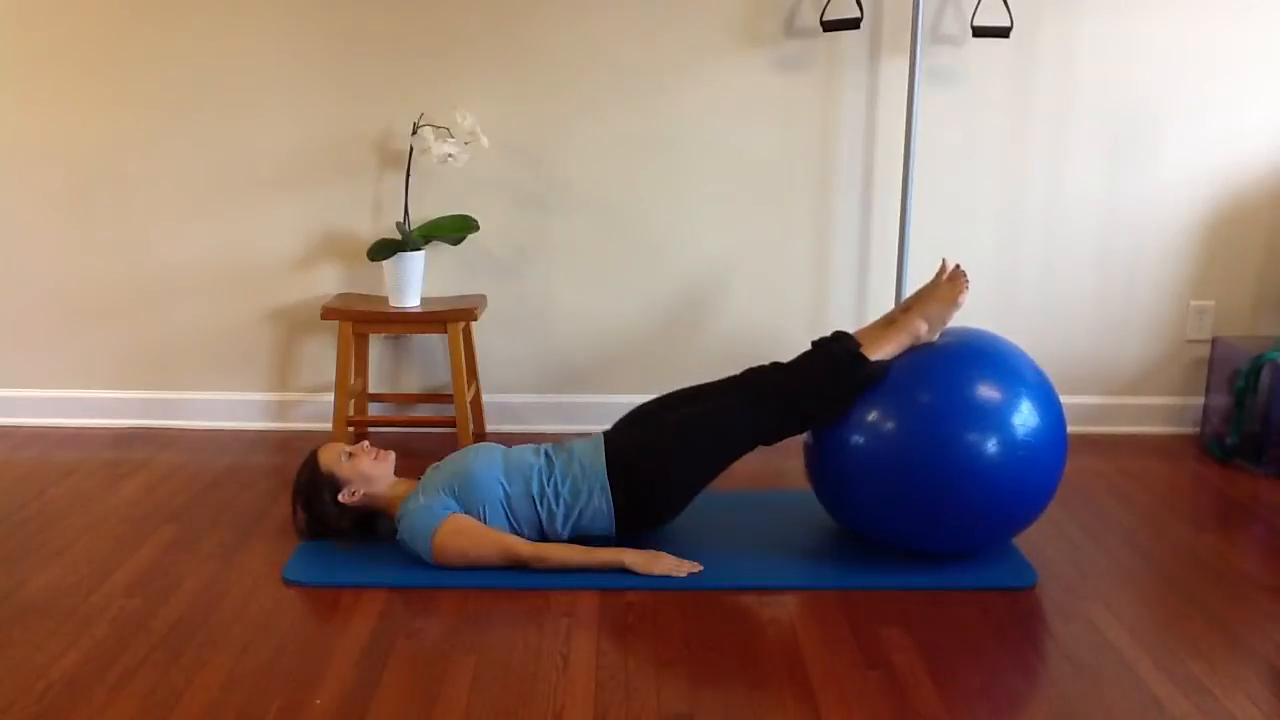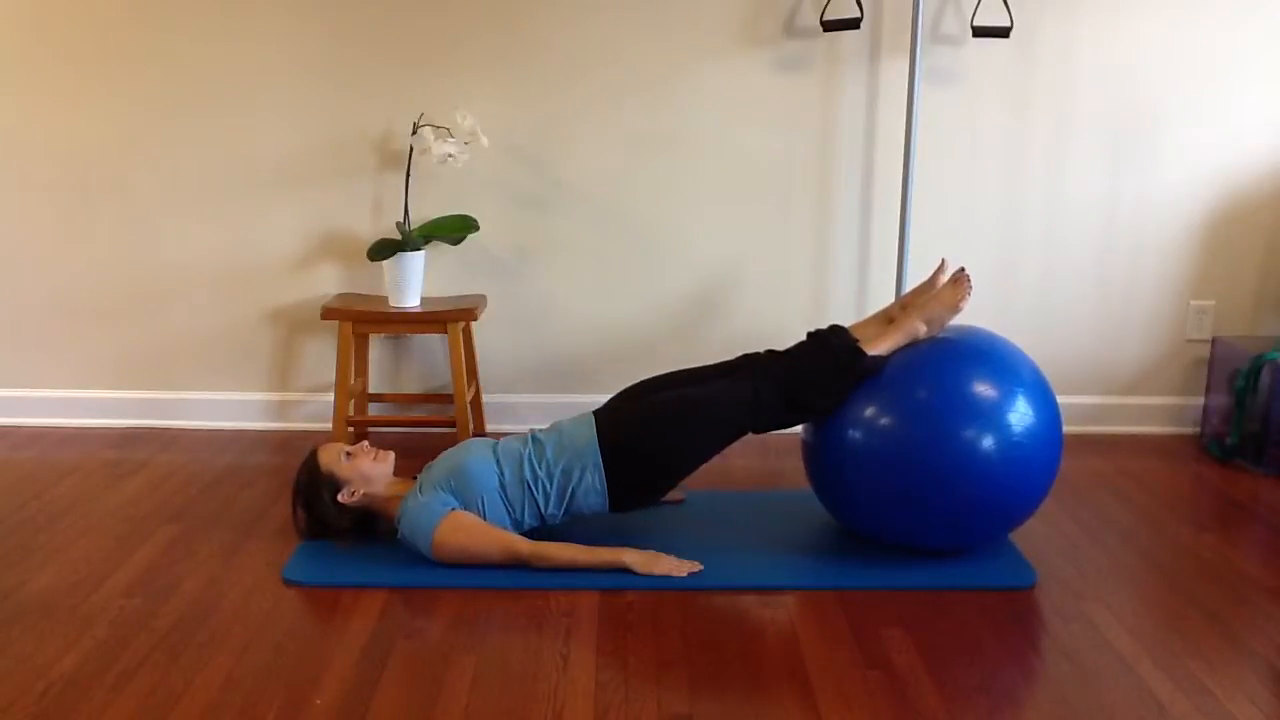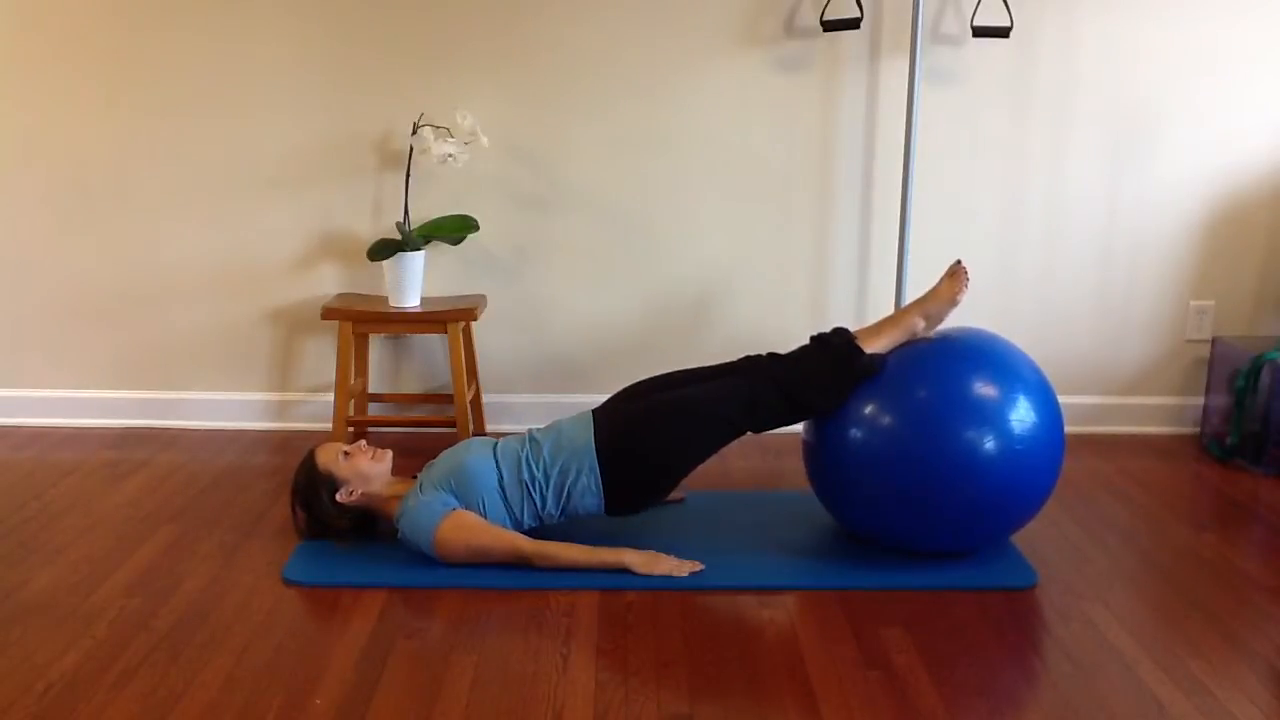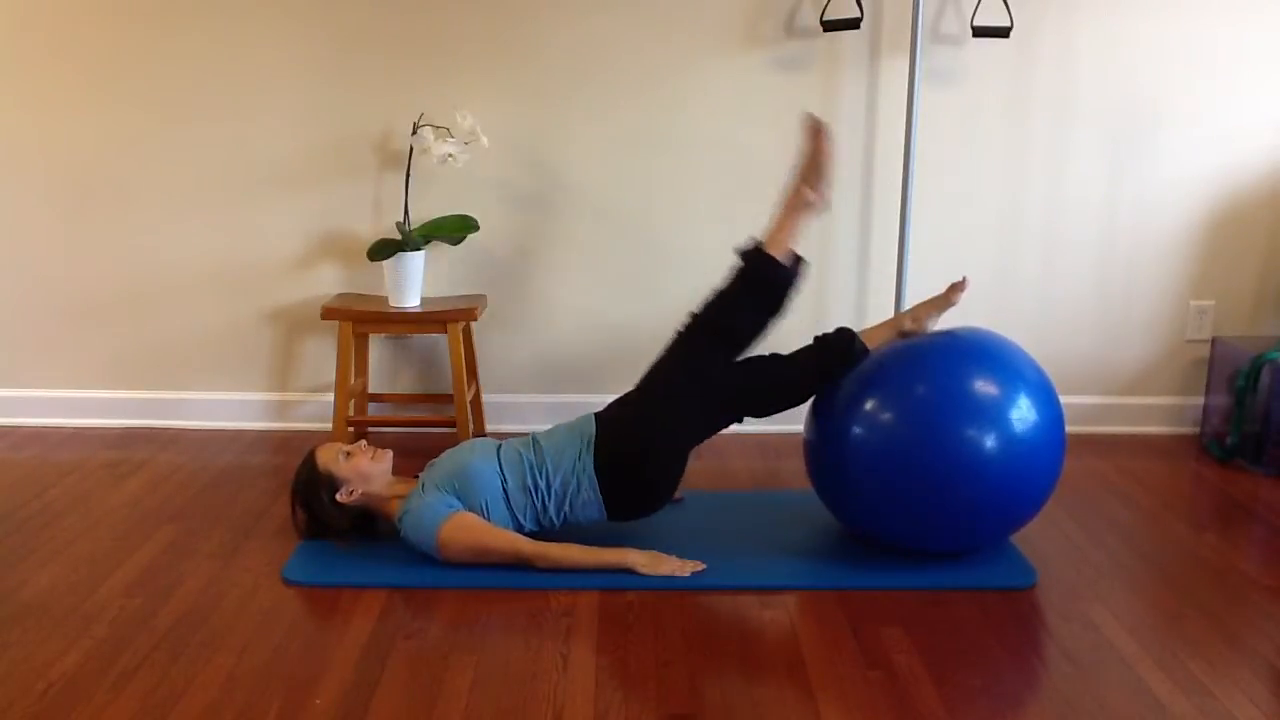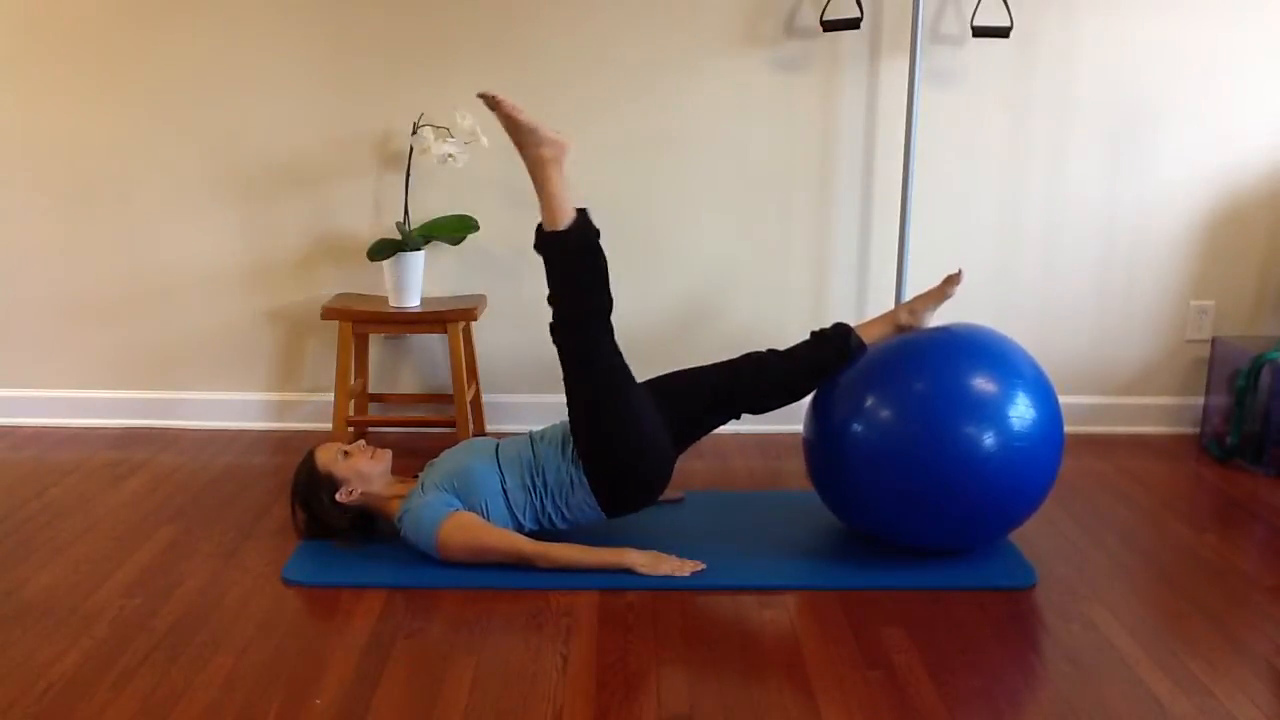
dt=0.7s
person 1, frame 1
left shoulder: (427, 489)
right shoulder: (418, 527)
right elbow: (523, 554)
right wrist: (628, 557)
left hip: (606, 458)
right hip: (616, 491)
left knee: (756, 386)
right knee: (760, 411)
left ankle: (897, 329)
right ankle: (907, 334)
person 1, frame 2
left shoulder: (426, 486)
right shoulder: (419, 523)
right elbow: (523, 553)
right wrist: (628, 558)
left hip: (601, 436)
right hip: (610, 467)
left knee: (755, 372)
right knee: (757, 398)
left ankle: (894, 322)
right ankle: (906, 332)
person 1, frame 3
left shoulder: (427, 483)
right shoulder: (417, 522)
right elbow: (524, 551)
left wrist: (647, 482)
right wrist: (627, 558)
left hip: (599, 436)
right hip: (609, 469)
left knee: (753, 373)
right knee: (752, 400)
left ankle: (902, 325)
right ankle: (907, 327)
person 1, frame 4
left shoulder: (427, 483)
right shoulder: (419, 523)
right elbow: (527, 552)
left wrist: (657, 460)
right wrist: (630, 558)
left hip: (601, 443)
right hip: (616, 481)
left knee: (753, 383)
right knee: (703, 352)
left ankle: (894, 329)
right ankle: (794, 208)
person 1, frame 5
left shoulder: (425, 486)
right shoulder: (418, 522)
right elbow: (526, 553)
right wrist: (630, 558)
left hip: (604, 463)
right hip: (611, 477)
left knee: (746, 381)
right knee: (582, 331)
left ankle: (893, 325)
